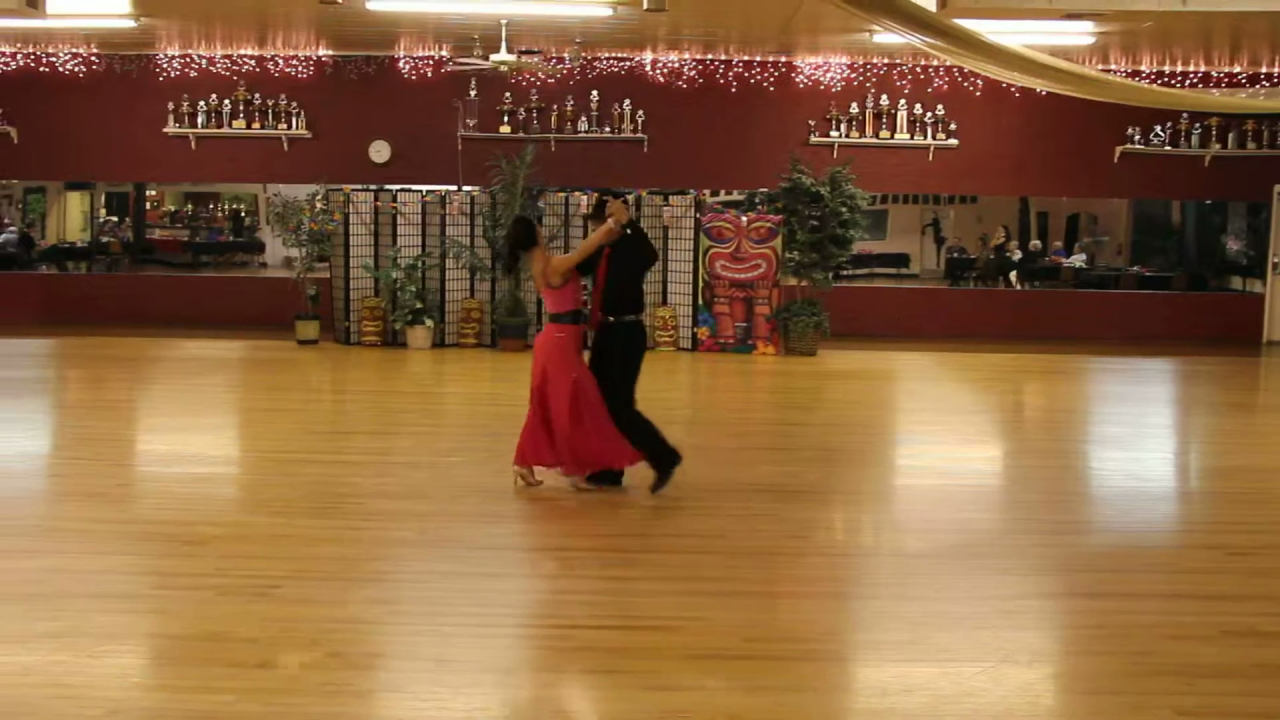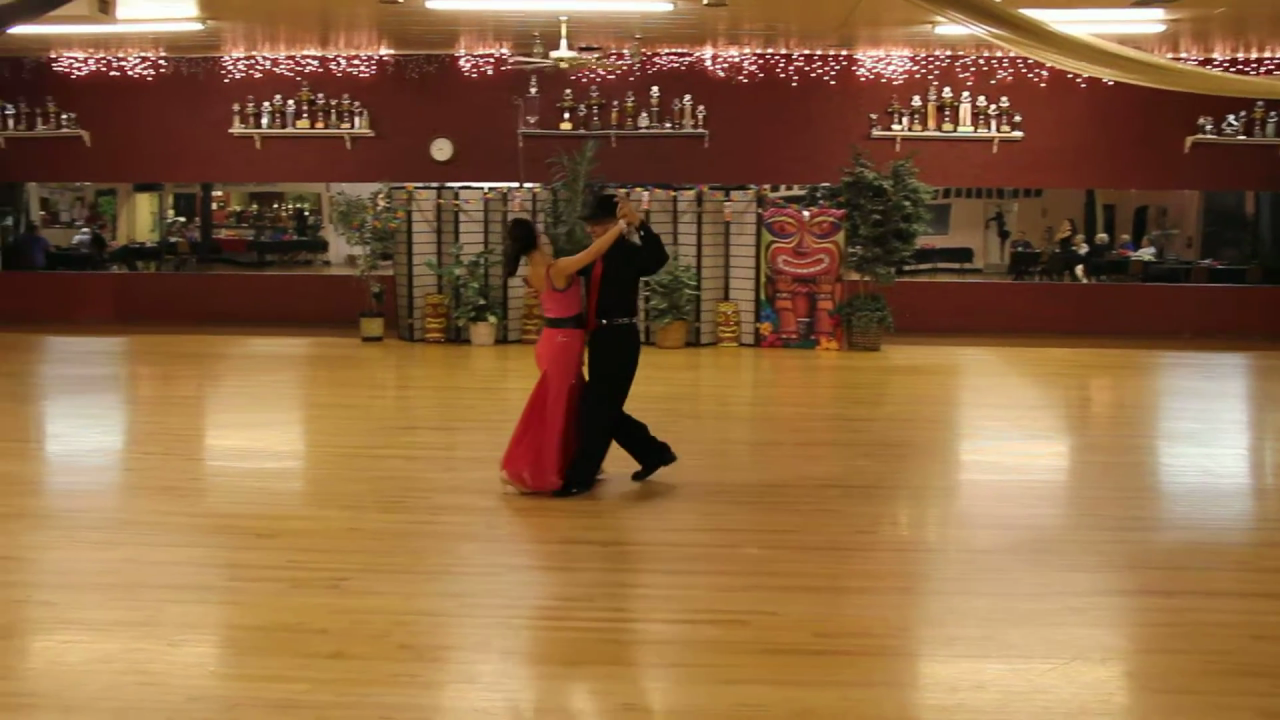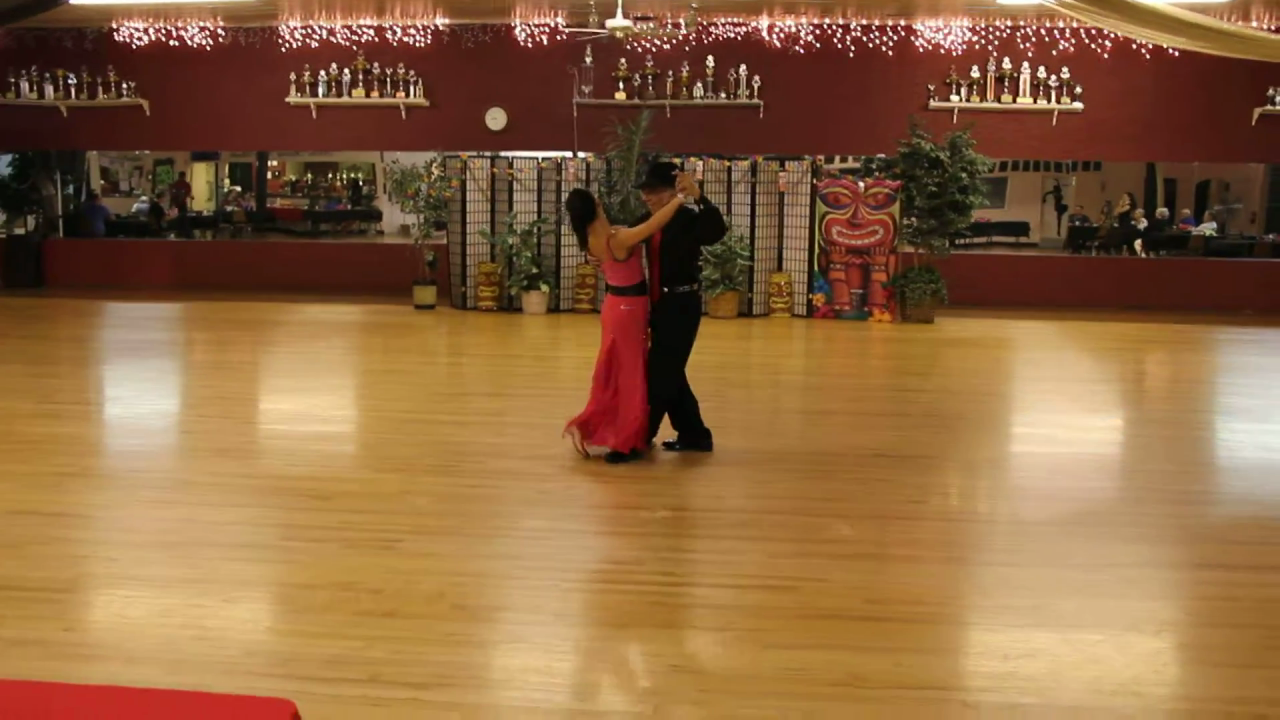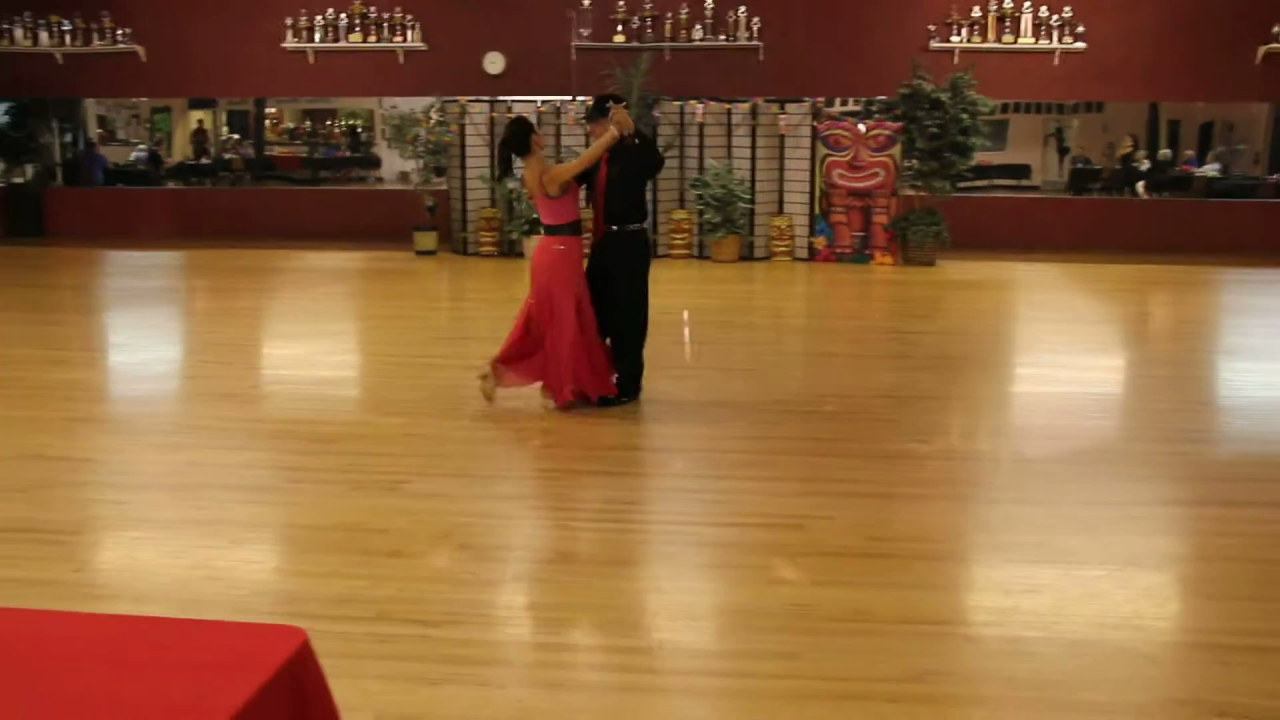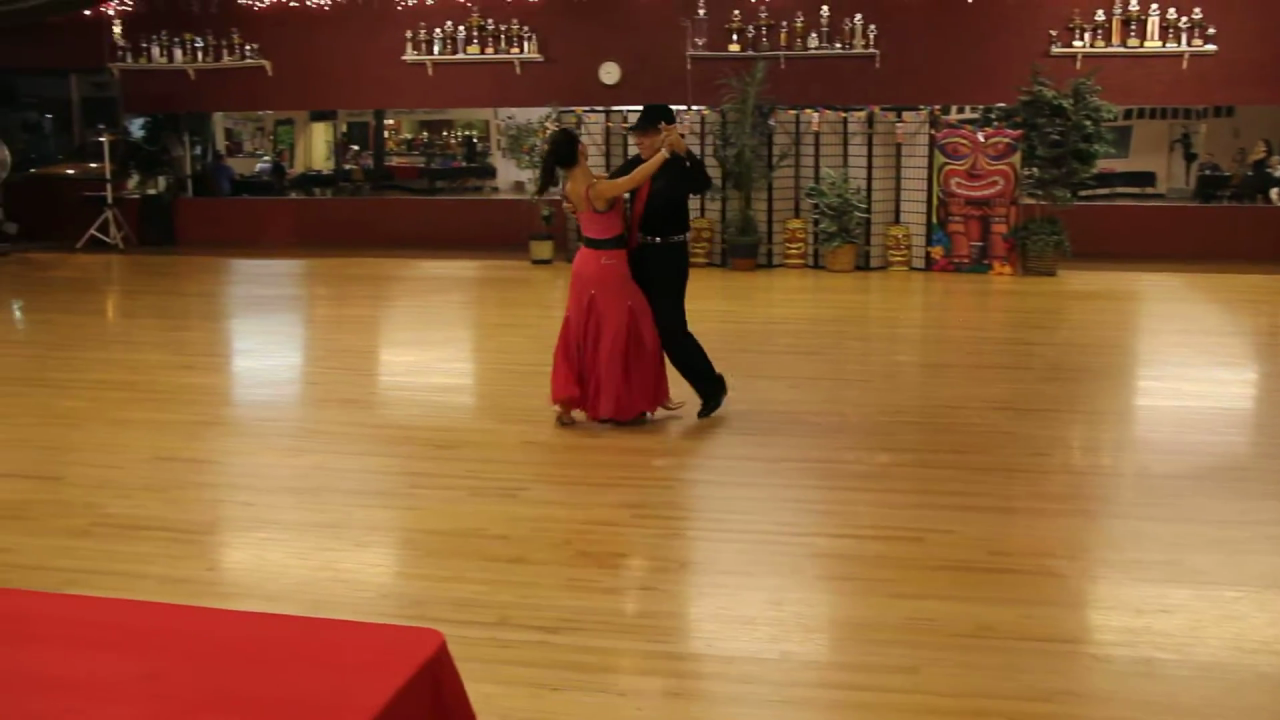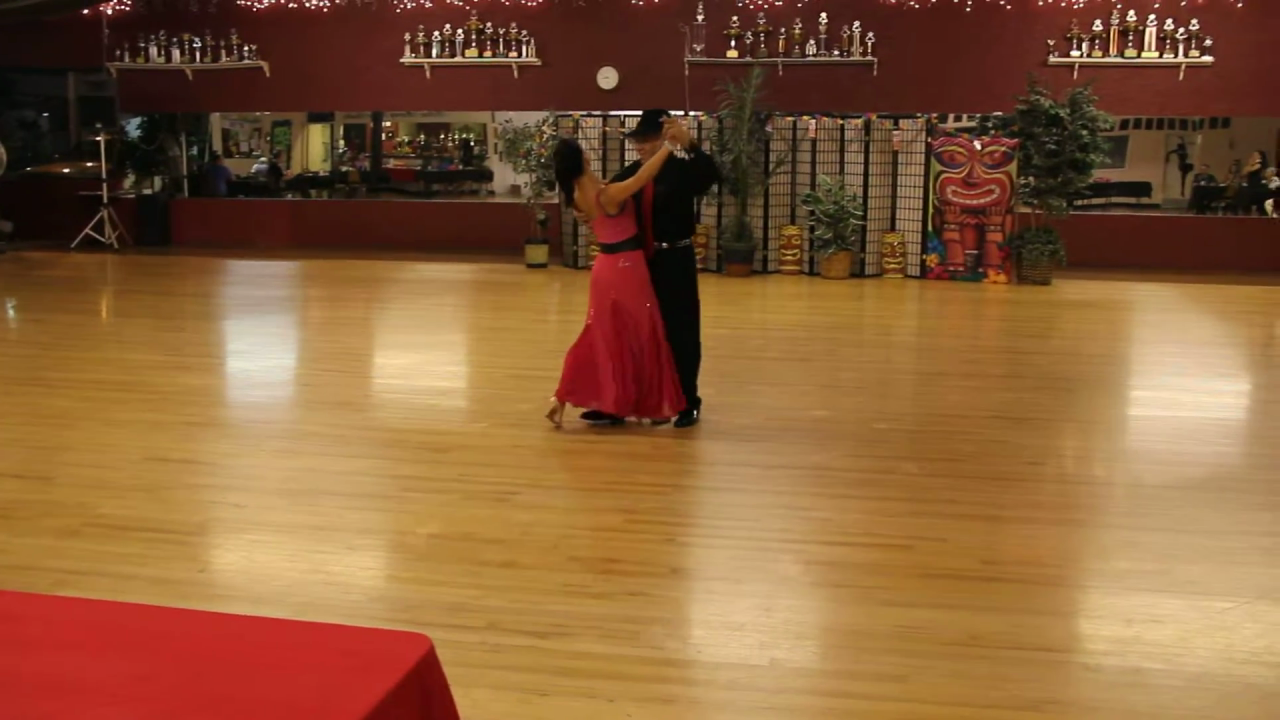
dt=0.7s
person 1, frame 1
left shoulder: (630, 250)
right shoulder: (599, 252)
left elbow: (650, 255)
right elbow: (574, 268)
left wrist: (625, 223)
left hip: (626, 333)
right hip: (604, 332)
left knee: (619, 405)
right knee: (599, 402)
left ankle: (664, 459)
right ankle: (608, 470)
person 1, frame 2
left shoulder: (630, 253)
left elbow: (658, 258)
left wrist: (638, 224)
left hip: (621, 337)
right hip: (601, 336)
left knee: (597, 407)
right knee: (605, 408)
left ankle: (581, 477)
right ankle: (654, 452)
person 1, frame 3
left shoulder: (689, 220)
right shoulder: (651, 221)
left elbow: (716, 230)
left wrist: (697, 197)
left hip: (681, 304)
right hip: (662, 303)
left knee: (660, 372)
right knee: (669, 371)
right ankle: (695, 434)
person 1, frame 4
left shoulder: (631, 155)
right shoulder: (596, 157)
left elbow: (655, 162)
left wrist: (631, 130)
left hip: (629, 243)
right hip: (603, 242)
left knee: (626, 315)
right knee: (595, 311)
left ankle: (628, 385)
person 1, frame 5
left shoulder: (675, 168)
right shoulder: (635, 165)
left elbow: (701, 183)
left wrist: (682, 150)
right wrist: (577, 203)
left hip: (668, 255)
right hip: (639, 253)
left knee: (667, 327)
left ankle: (711, 385)
person 1, frame 6
left shoulder: (683, 170)
right shoulder: (635, 171)
left elbow: (711, 177)
left wrist: (689, 144)
left hip: (676, 260)
right hip: (643, 259)
left knee: (681, 333)
left ankle: (688, 404)
person 2, frame 1
left shoulder: (539, 266)
right shoulder: (554, 266)
left elbow: (582, 256)
right elbow: (585, 248)
left wrist: (606, 236)
right wrist: (613, 222)
left hip: (554, 337)
right hip: (561, 340)
left knee: (548, 404)
right knee: (575, 403)
left ankle: (525, 464)
right ankle: (575, 469)
person 2, frame 2
left shoulder: (532, 274)
right shoulder: (558, 269)
right elbow: (595, 250)
right wrist: (621, 225)
left hip: (553, 340)
right hip: (564, 343)
left knee: (569, 406)
right knee: (552, 410)
right ankle: (516, 470)
person 2, frame 3
left shoulder: (592, 241)
right shoulder: (619, 239)
right elbow: (656, 222)
right wrist: (682, 196)
left hip: (616, 306)
right hip: (629, 310)
left knee: (616, 375)
right knee: (629, 377)
person 2, frame 4
left shoulder: (530, 175)
right shoulder: (552, 175)
left elbow: (578, 168)
right elbow: (587, 158)
right wrist: (615, 130)
left hip: (547, 250)
right hip: (562, 253)
left knee: (540, 318)
right knee: (568, 322)
left ankle: (500, 366)
right ankle: (560, 389)
person 2, frame 5
left shoulder: (571, 188)
right shoulder: (598, 189)
right elbow: (635, 179)
right wrist: (666, 151)
left hip: (586, 264)
right hip: (609, 266)
left knee: (580, 334)
right knee: (633, 331)
left ankle: (566, 403)
right ankle: (646, 399)
person 2, frame 6
left shoulder: (578, 196)
right shoulder: (608, 194)
right elbow: (643, 176)
right wrist: (668, 146)
left hip: (604, 269)
right hip: (627, 269)
left knee: (598, 337)
right knee: (642, 337)
left ankle: (562, 401)
right ankle: (647, 406)
